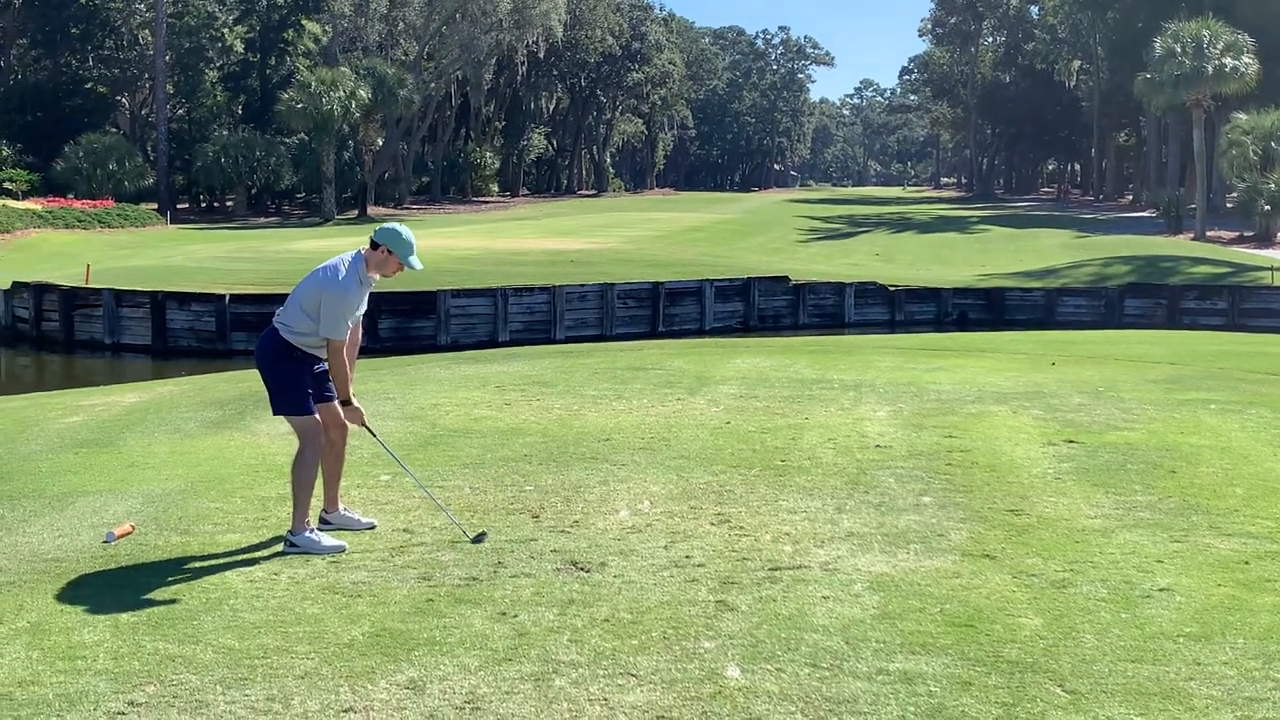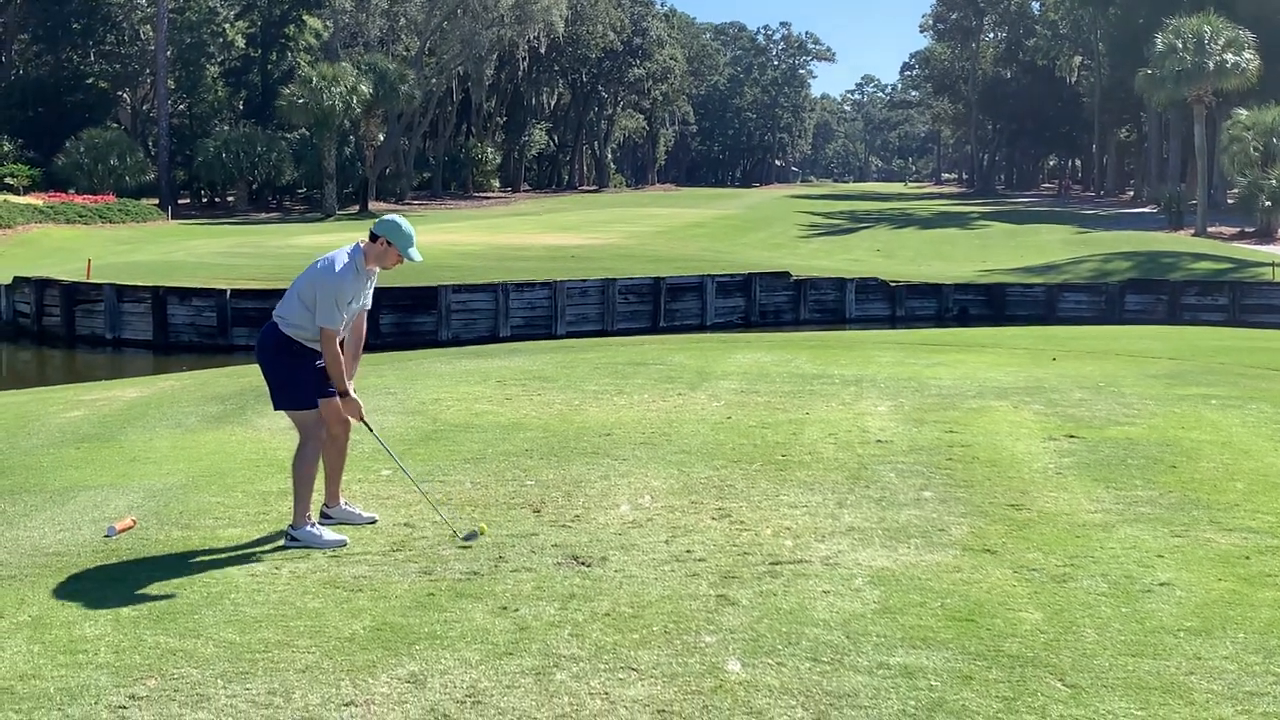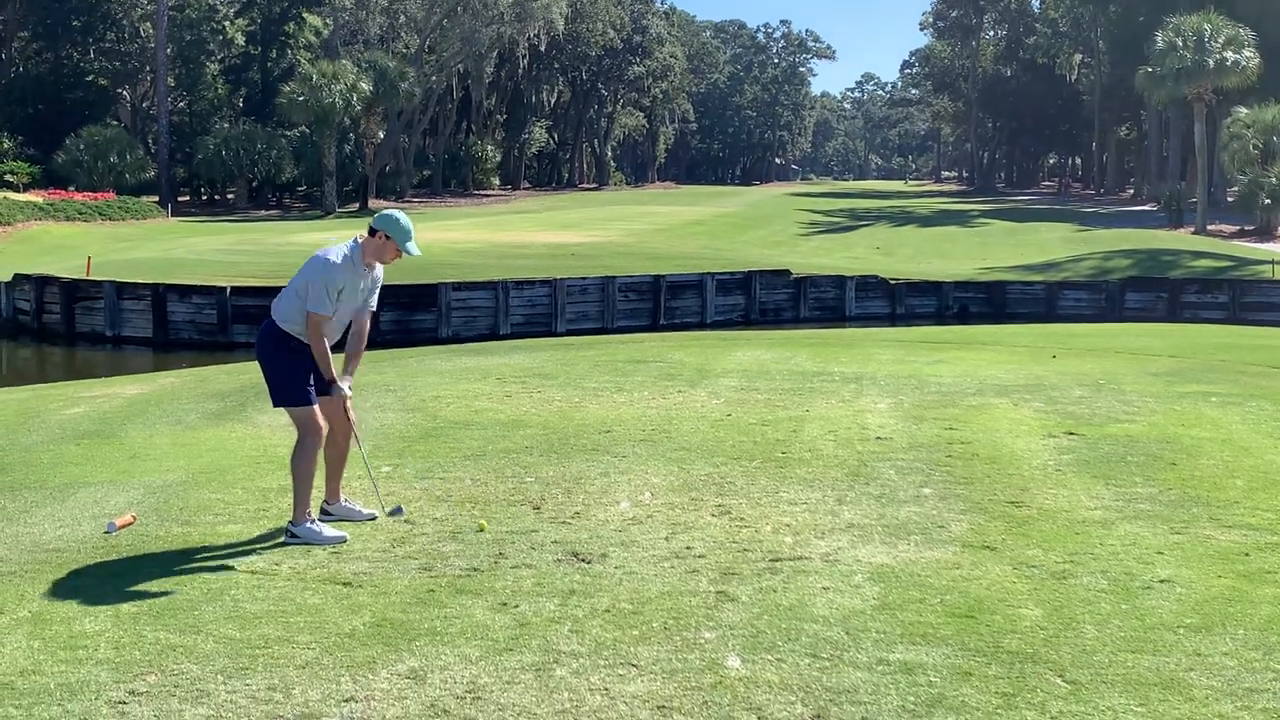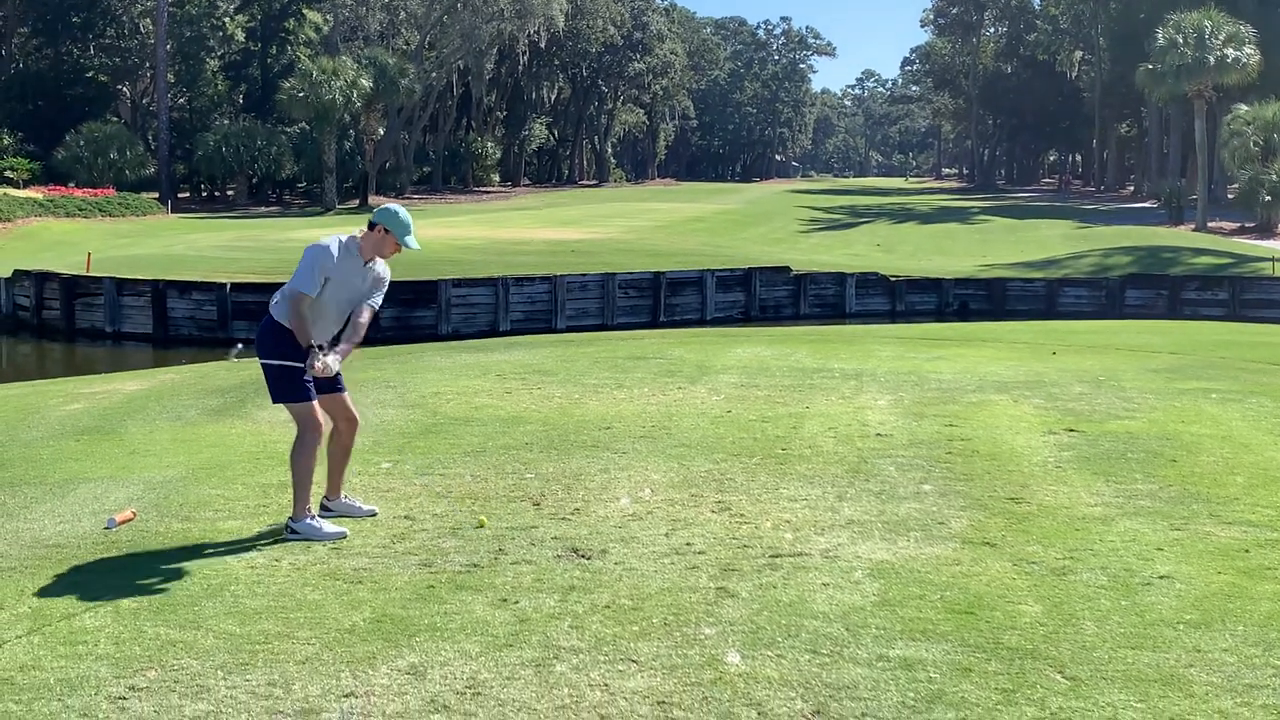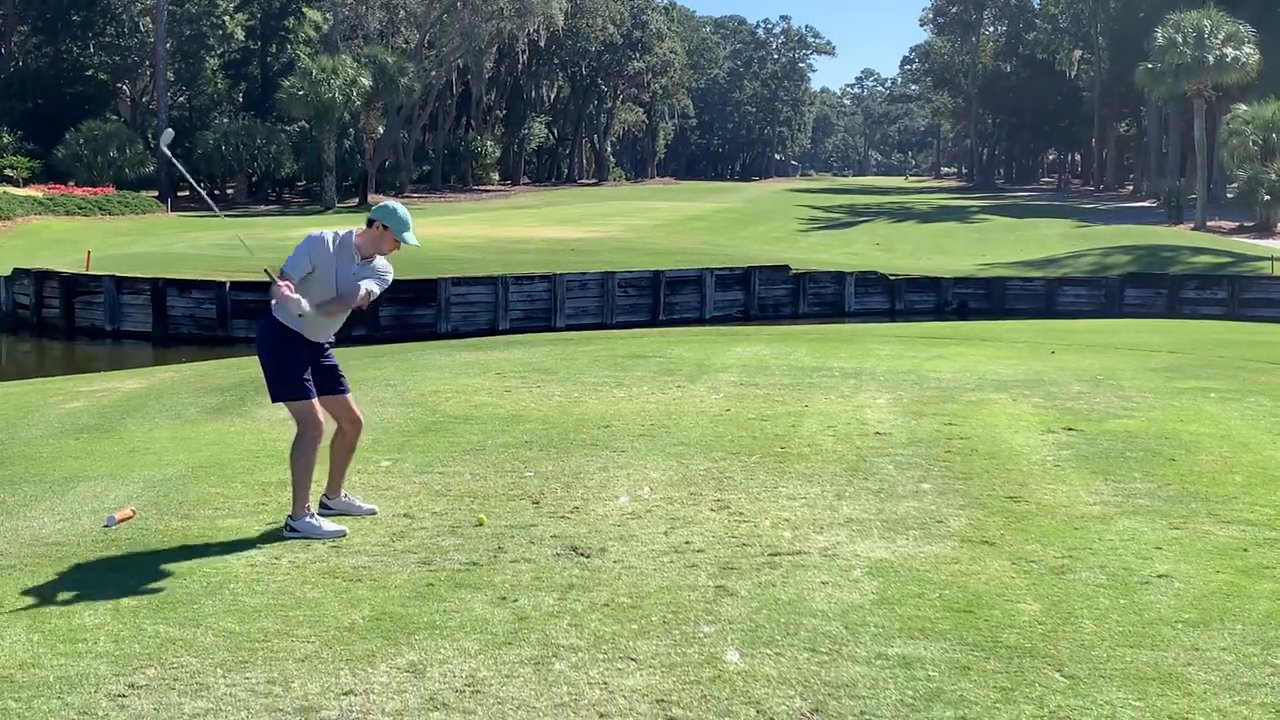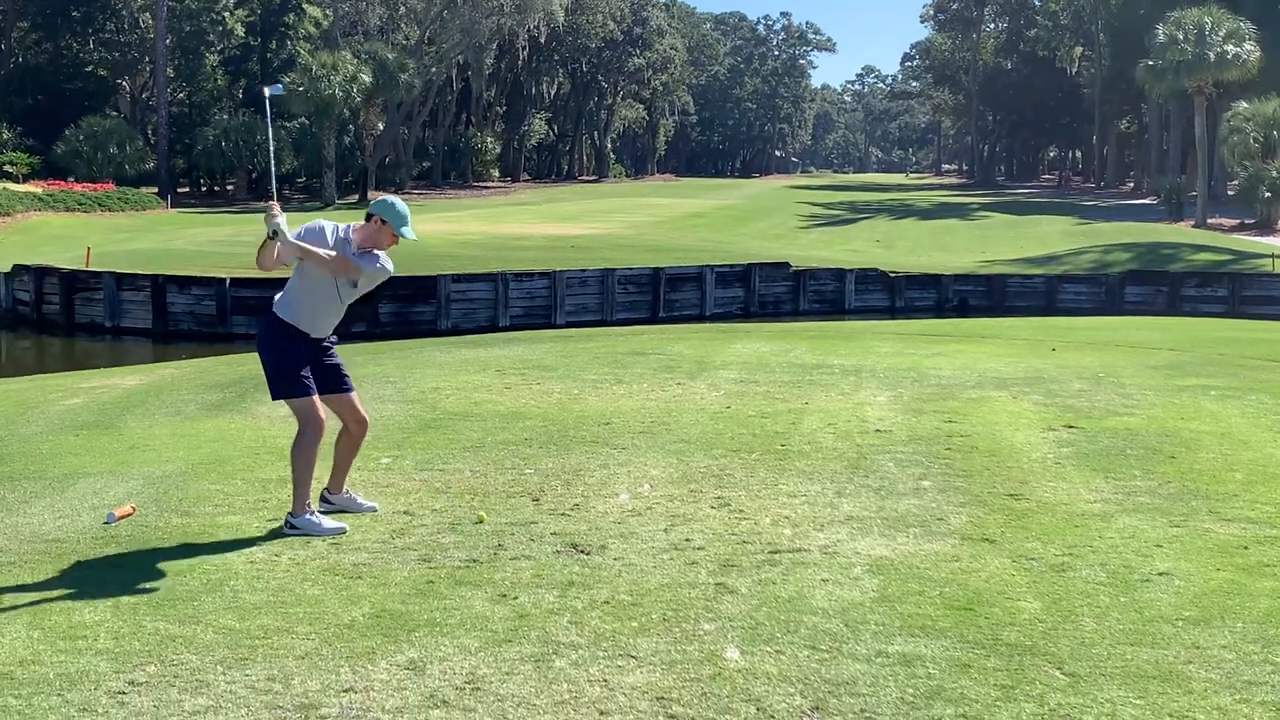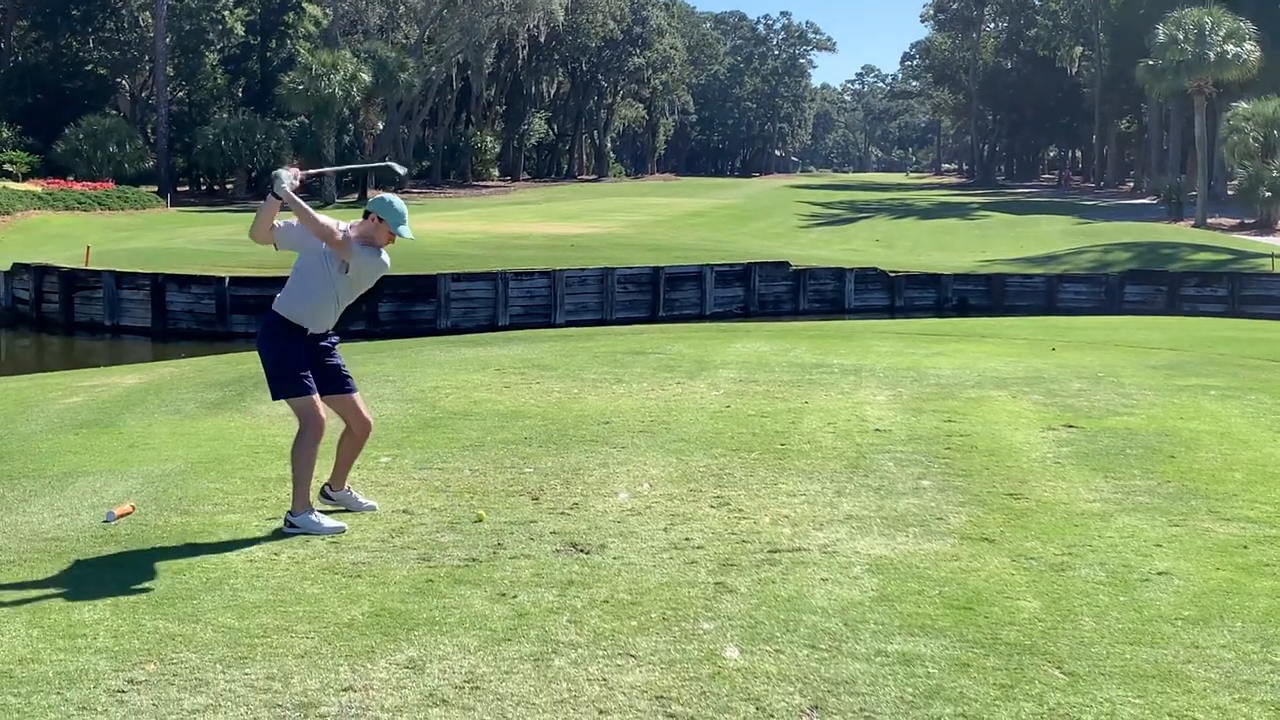
dt=0.1s
person 1, frame 1
left shoulder: (366, 275)
right shoulder: (342, 284)
left elbow: (353, 334)
right elbow: (336, 352)
left wrist: (347, 390)
right wrist: (348, 401)
left hip: (306, 353)
right hip: (281, 352)
left knee: (337, 429)
right knee: (314, 438)
left ankle: (332, 510)
right ankle: (299, 532)
person 1, frame 2
left shoulder: (368, 271)
right shoulder: (339, 275)
left elbow: (357, 329)
right elbow: (329, 343)
left wrist: (349, 382)
right wrist: (344, 393)
left hip: (306, 348)
right hip: (282, 347)
left knee: (339, 424)
right knee: (314, 432)
left ankle: (333, 505)
right ankle: (300, 526)
person 1, frame 3
left shoulder: (375, 274)
right shoulder: (331, 264)
left elbow: (361, 326)
right elbow: (314, 329)
left wrist: (346, 377)
right wrist: (332, 379)
left hip: (312, 350)
right hip: (282, 341)
left knee: (341, 422)
right knee: (313, 428)
left ankle: (333, 502)
right ankle: (300, 522)
person 1, frame 4
left shoulder: (380, 273)
right shoulder: (326, 252)
left elbow: (360, 321)
right elbow: (296, 307)
left wrist: (336, 356)
right wrist: (311, 352)
left hip: (316, 345)
right hip: (282, 338)
left knee: (347, 421)
right knee: (312, 424)
left ankle: (334, 498)
right ankle: (300, 518)
person 1, frame 5
left shoulder: (381, 273)
right shoulder: (321, 242)
left elbow: (347, 302)
right elbow: (281, 283)
left wrist: (307, 307)
right wrist: (283, 292)
left hip: (317, 344)
right hip: (281, 337)
left knee: (351, 421)
right knee: (312, 423)
left ankle: (333, 497)
right ankle: (299, 517)
person 1, frame 6
left shoulder: (380, 265)
right shoulder: (321, 231)
left elbow: (336, 264)
right elbow: (266, 263)
left wrist: (290, 241)
right wrist: (273, 235)
left hip: (319, 342)
right hip: (282, 334)
left knee: (357, 421)
right knee: (313, 421)
left ankle: (335, 492)
right ankle: (300, 514)
person 1, frame 7
left shoulder: (377, 261)
right shoulder: (314, 229)
left elbow: (332, 239)
right elbow: (258, 234)
left wrist: (290, 195)
right wrist: (277, 194)
left hip: (320, 341)
right hip: (282, 334)
left knee: (361, 423)
right knee: (315, 420)
left ankle: (336, 488)
right ankle: (299, 513)
